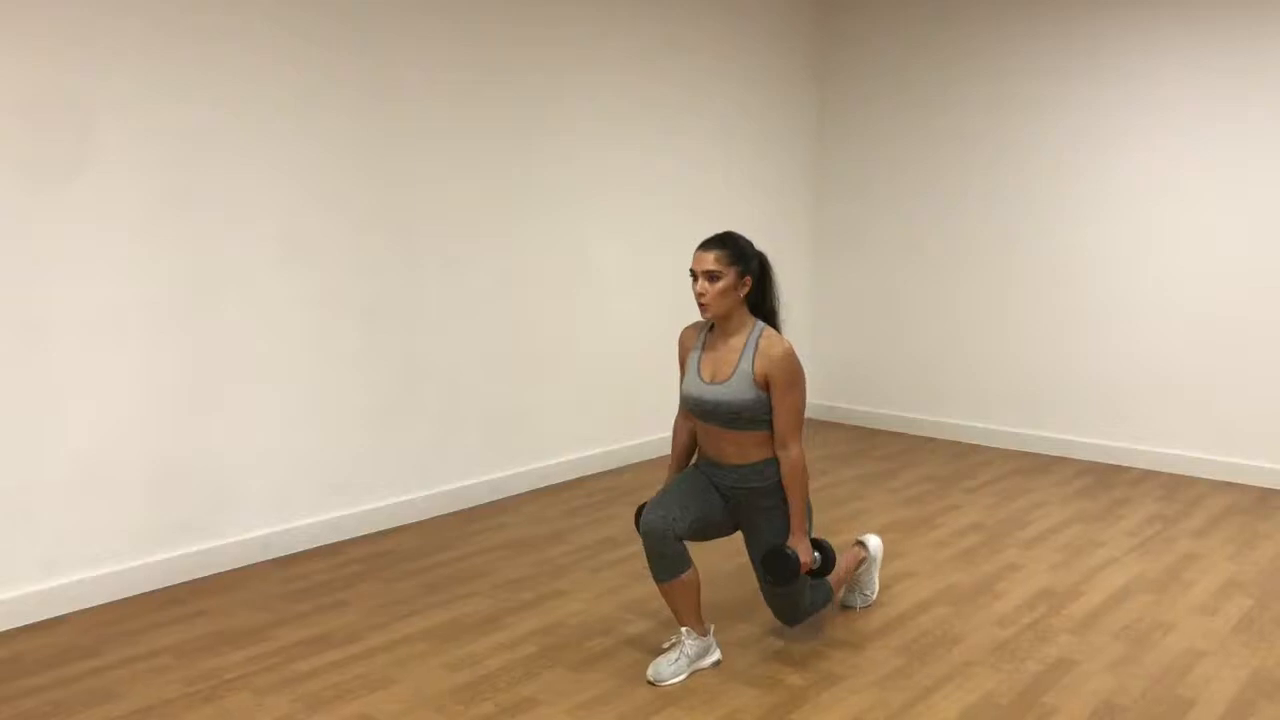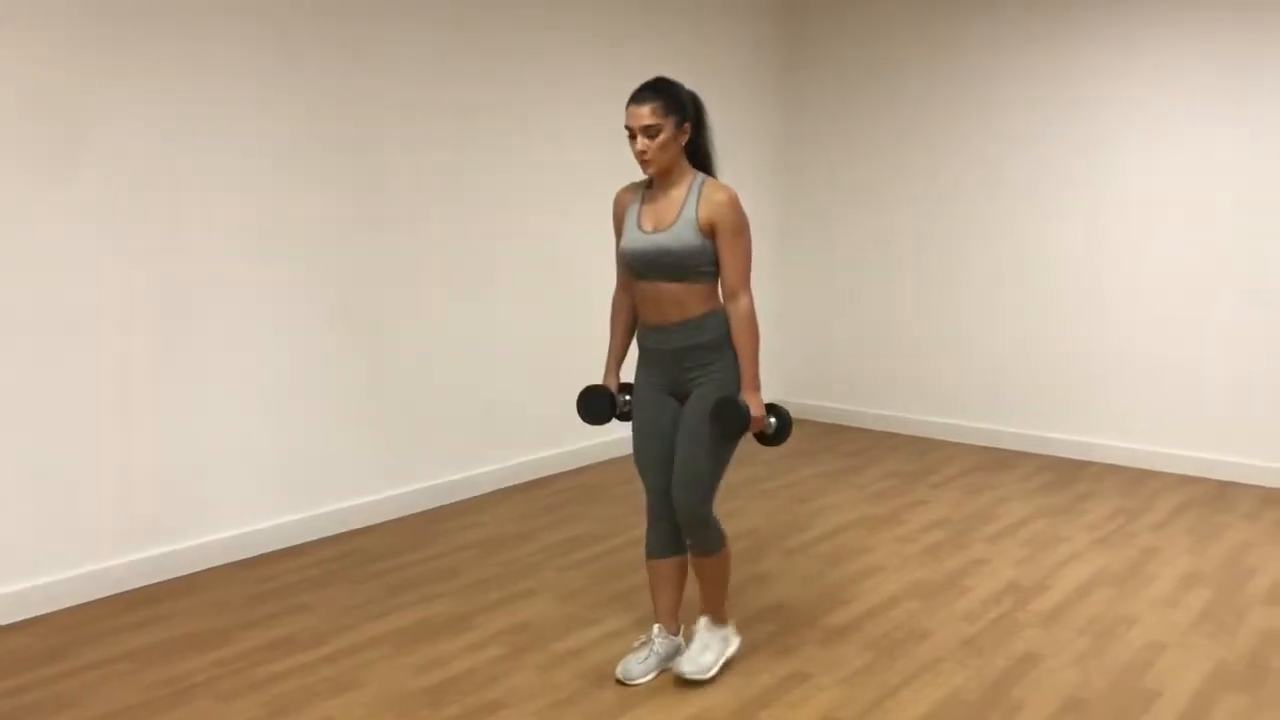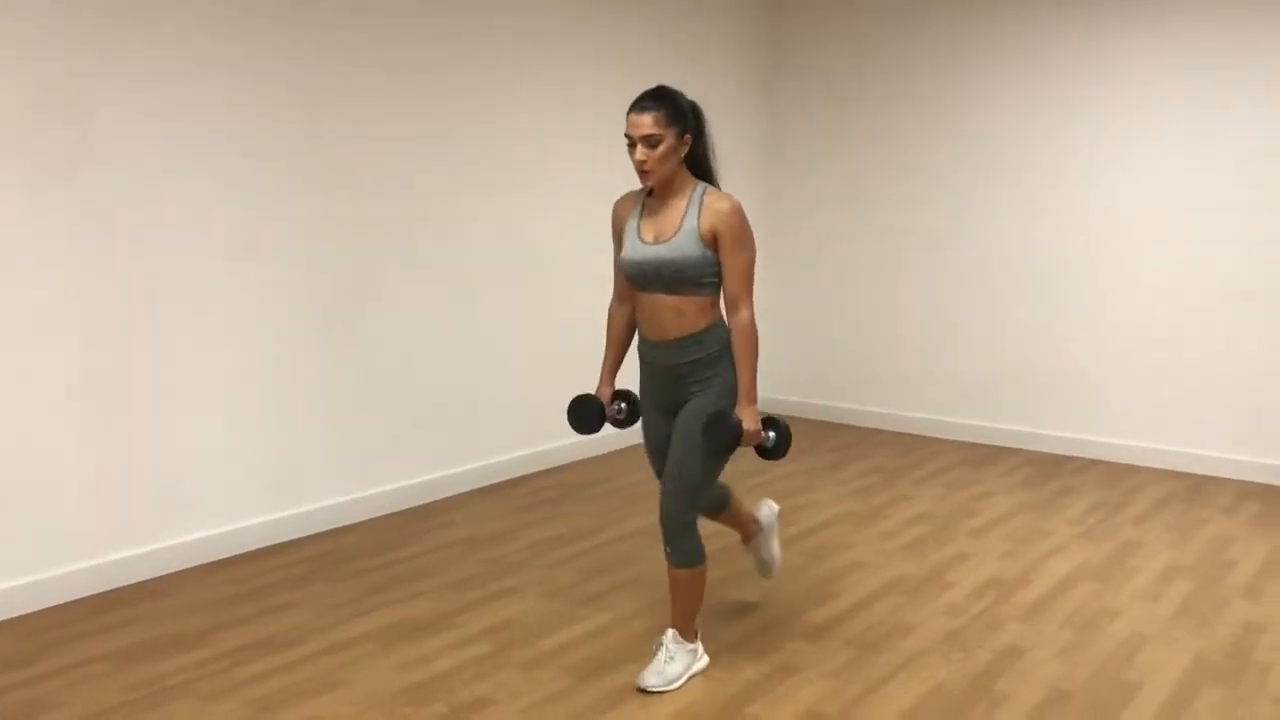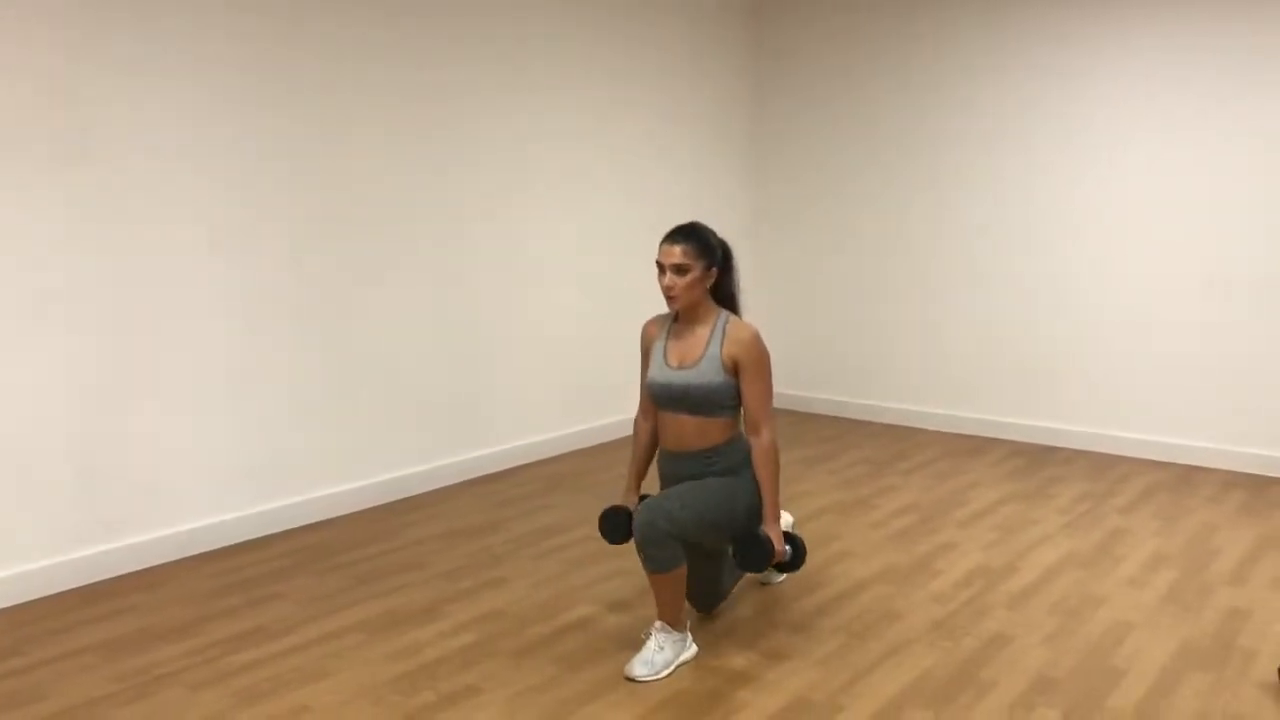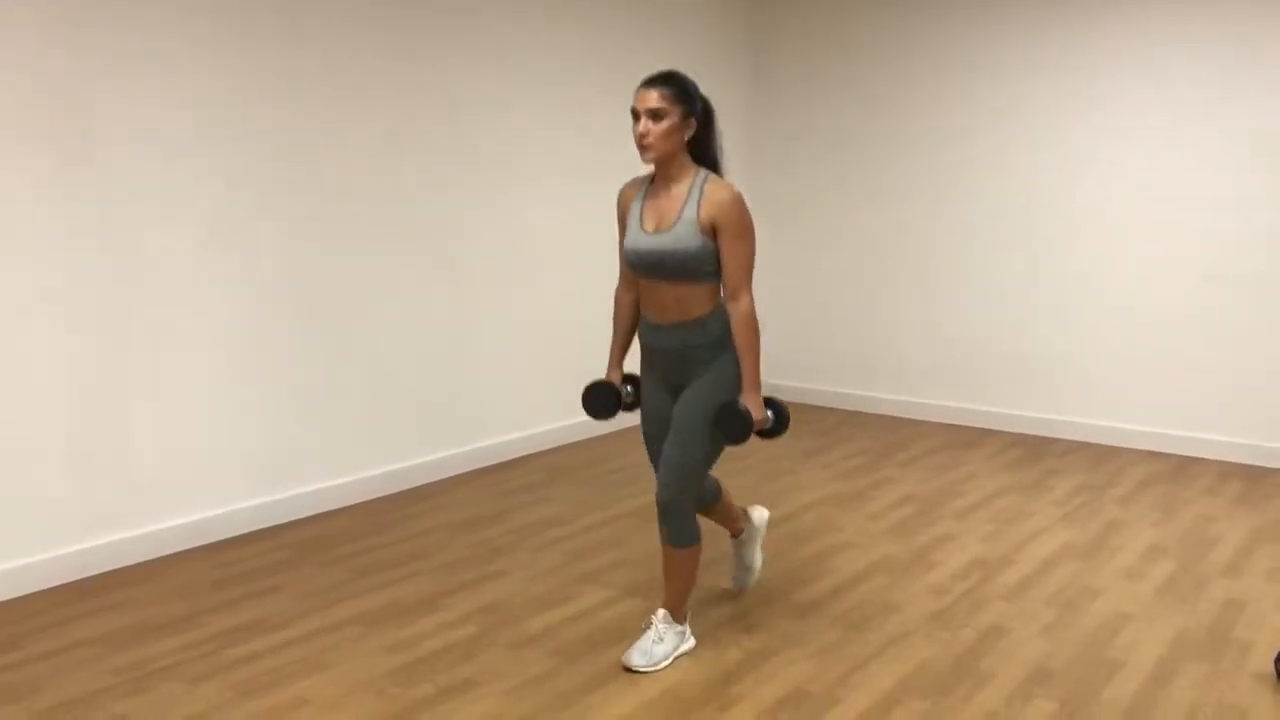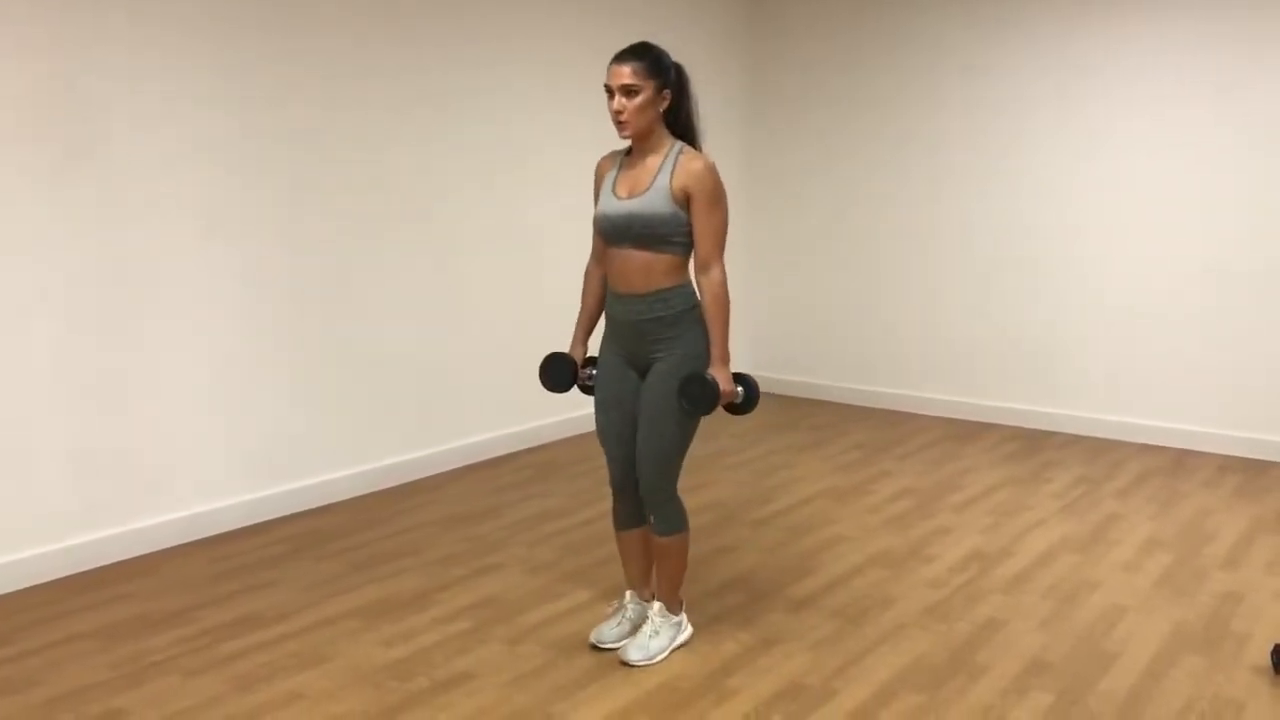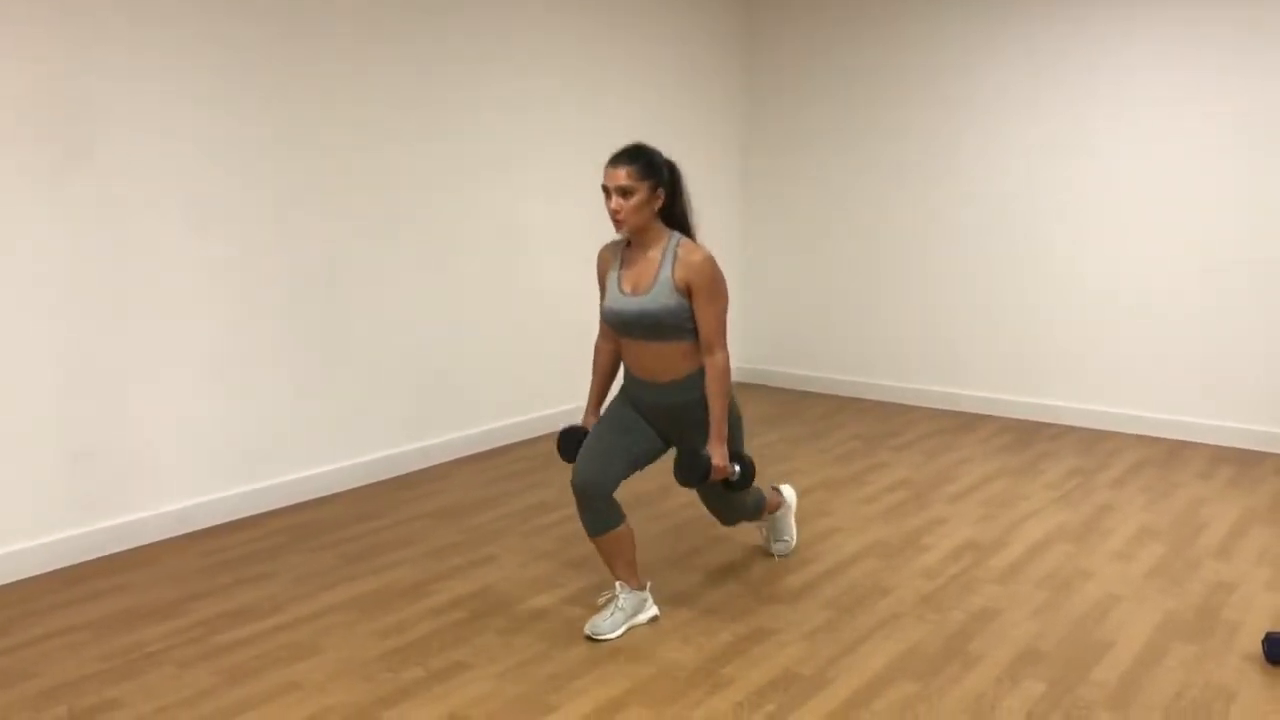
dt=0.7s
person 1, frame 1
left shoulder: (774, 353)
right shoulder: (690, 340)
left elbow: (791, 448)
left wrist: (800, 532)
right wrist: (669, 486)
left hip: (767, 488)
right hip: (711, 478)
left knee: (792, 610)
right knee: (656, 525)
left ankle: (860, 553)
right ankle: (696, 640)
person 1, frame 2
left shoulder: (717, 201)
right shoulder: (626, 202)
left elbow: (739, 299)
left wrist: (751, 387)
right wrist: (612, 368)
left hip: (711, 363)
right hip: (654, 369)
left knee: (689, 504)
right knee: (659, 507)
left ankle: (718, 627)
right ankle: (665, 636)
person 1, frame 3
left shoulder: (720, 212)
right shoulder: (625, 210)
left elbow: (741, 311)
left wrist: (747, 401)
right wrist: (607, 378)
left hip: (710, 375)
right hip: (656, 378)
left knee: (675, 513)
right knee: (691, 490)
left ankle: (684, 644)
right ankle: (757, 523)
person 1, frame 4
left shoulder: (741, 339)
right shoulder: (653, 332)
left elbow: (761, 433)
right elbow: (647, 416)
left wrist: (769, 519)
right wrist: (630, 490)
left hip: (732, 478)
right hip: (677, 477)
left knee: (653, 522)
right knee: (706, 597)
left ankle: (672, 635)
person 1, frame 5
left shoulder: (720, 199)
right shoulder: (630, 196)
left elbow: (740, 300)
right elbow: (627, 288)
left wrist: (751, 389)
right wrist: (615, 364)
left hip: (712, 361)
right hip: (658, 363)
left knee: (673, 493)
right knee: (682, 482)
left ankle: (673, 624)
right ankle: (747, 524)
person 1, frame 6
left shoulder: (694, 170)
right shoulder: (607, 168)
left elbow: (710, 270)
left wrist: (720, 361)
right wrist: (580, 338)
left hip: (676, 335)
right hip: (620, 339)
left knee: (655, 483)
right knee: (622, 483)
left ankle: (671, 614)
right ankle: (637, 602)
person 1, frame 7
left shoulder: (694, 262)
right shoulder: (609, 258)
left elbow: (715, 354)
right elbow: (608, 339)
left wrist: (718, 439)
right wrist: (592, 409)
left hip: (694, 404)
right hip: (637, 402)
left knee: (727, 504)
right knee: (588, 481)
left ankle: (776, 501)
right ankle: (633, 595)
